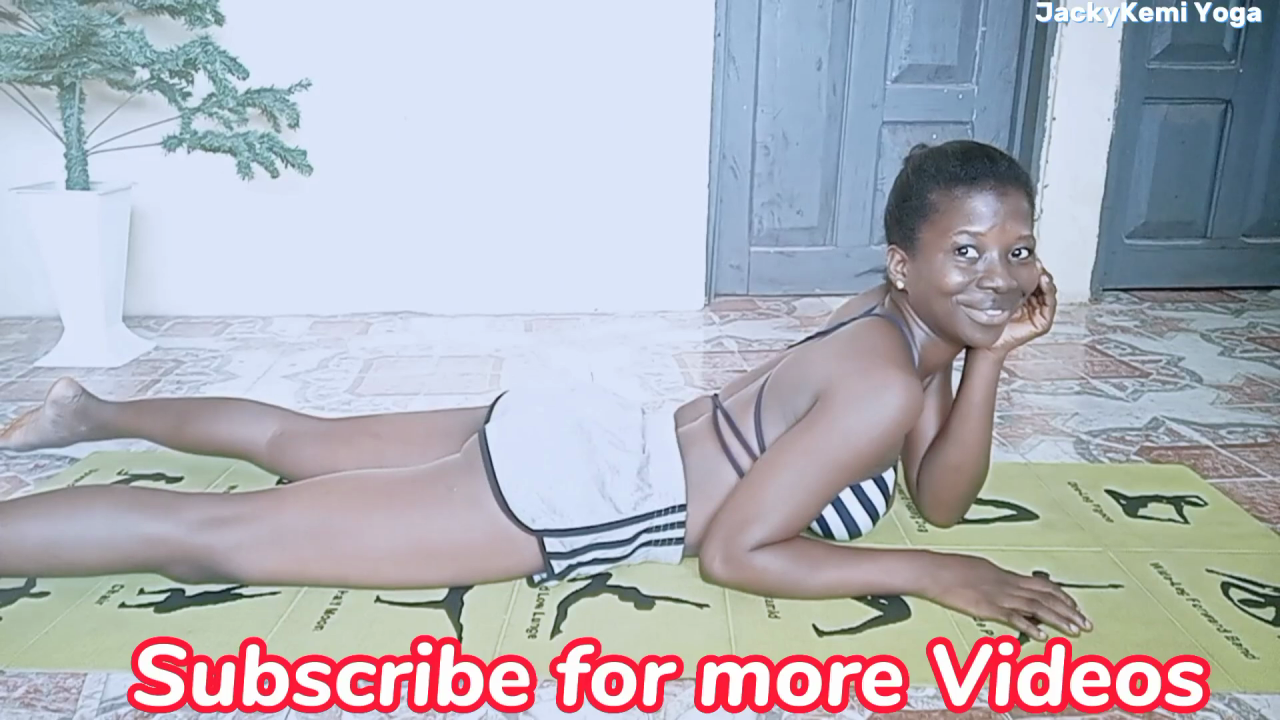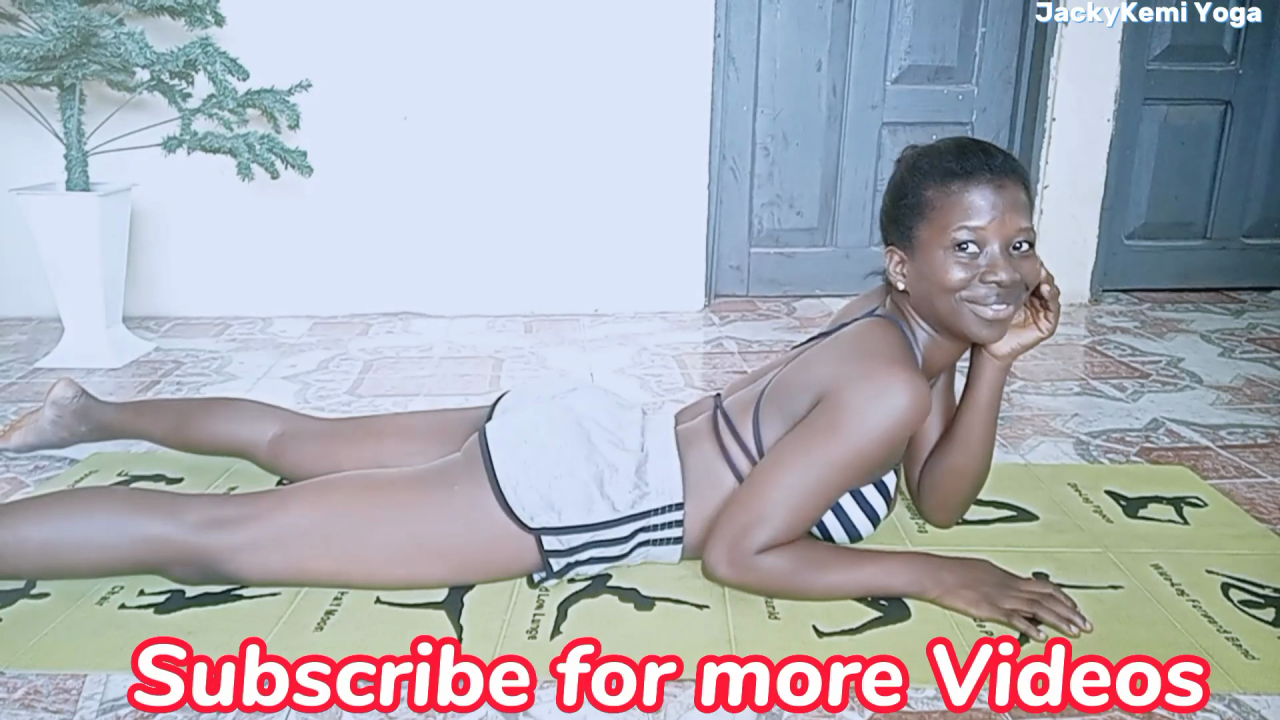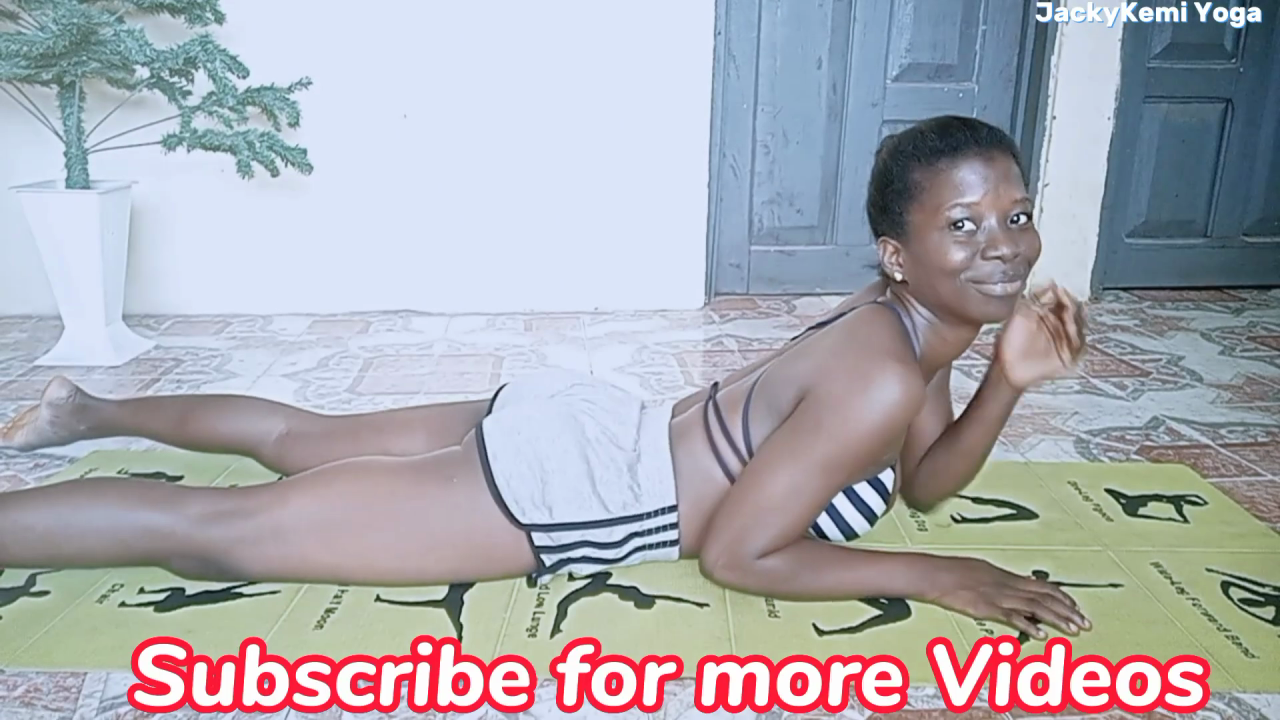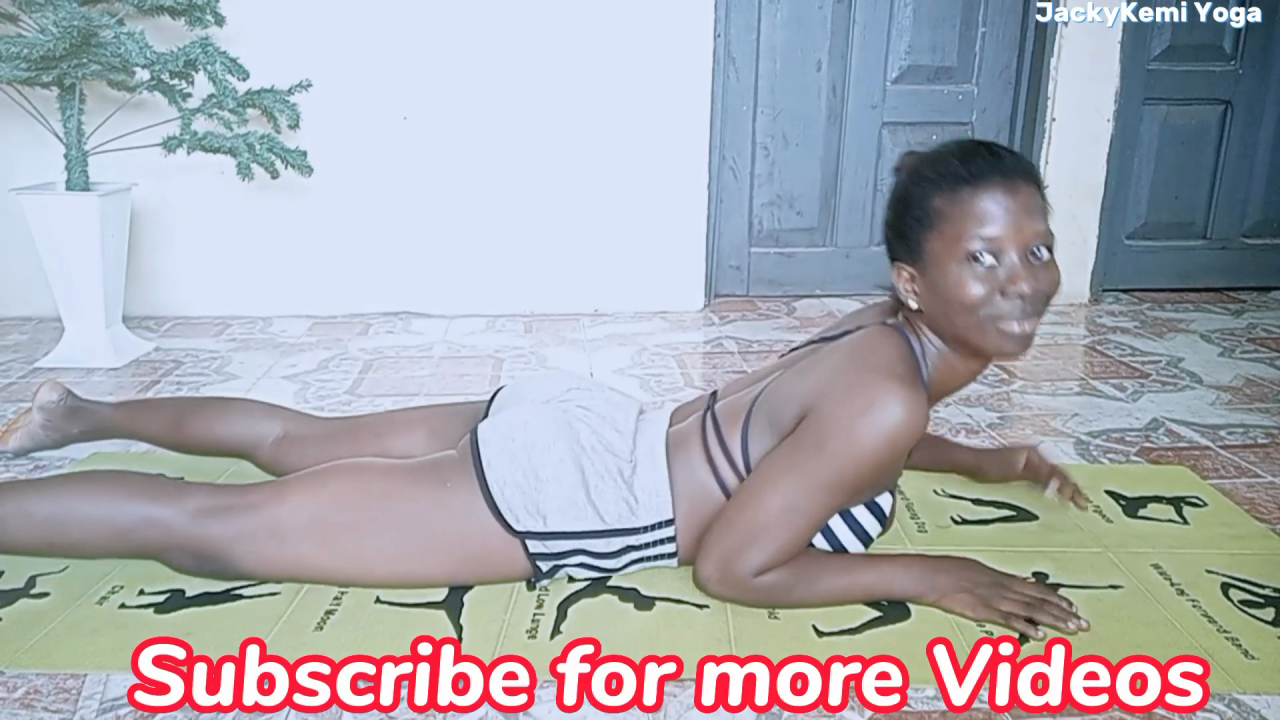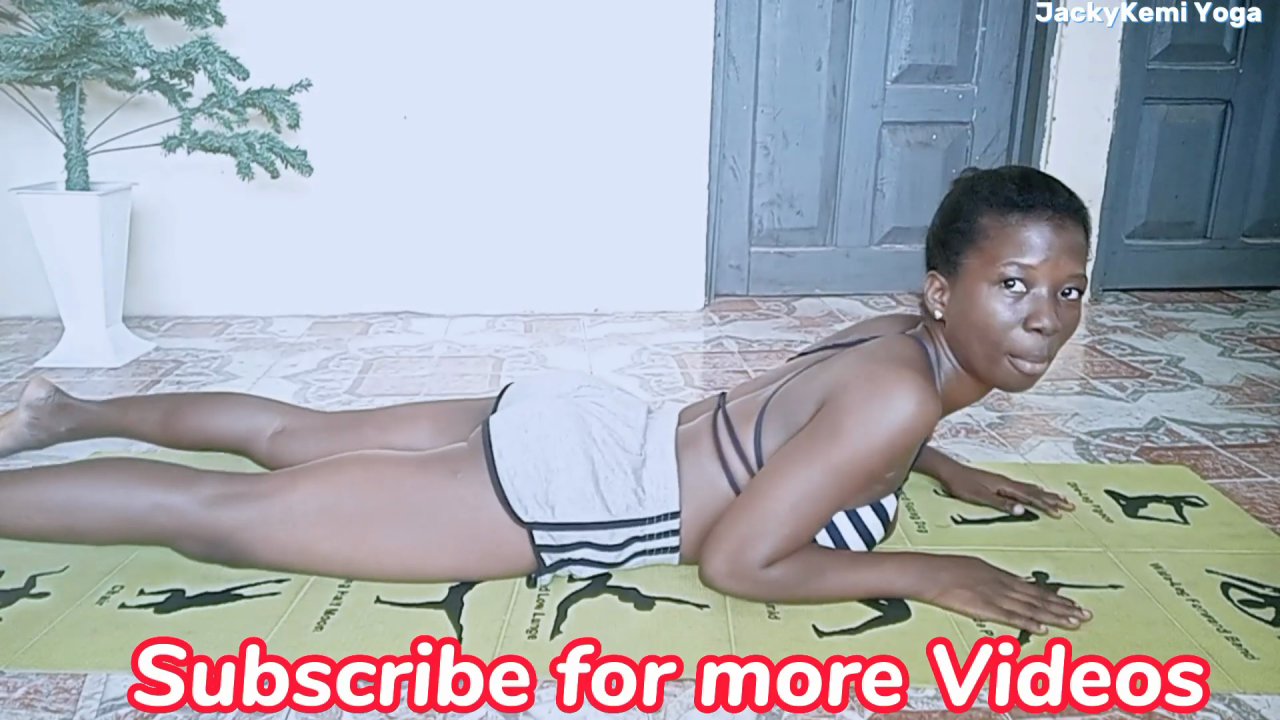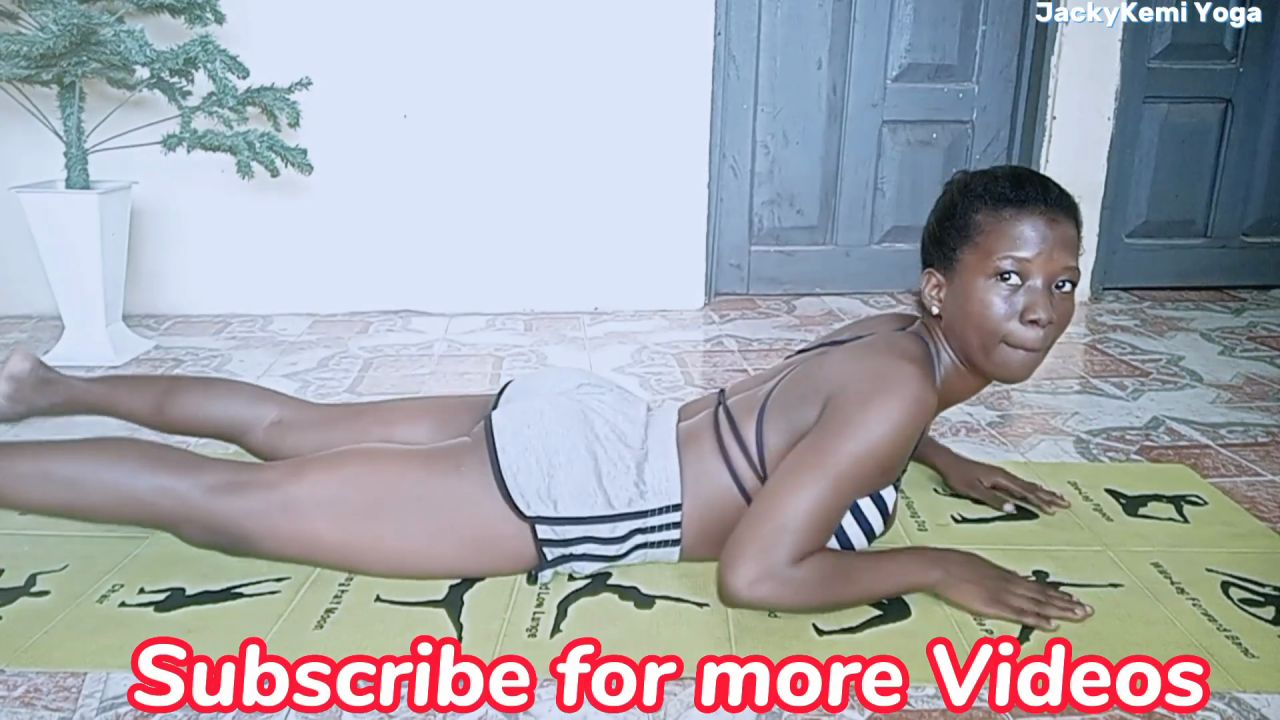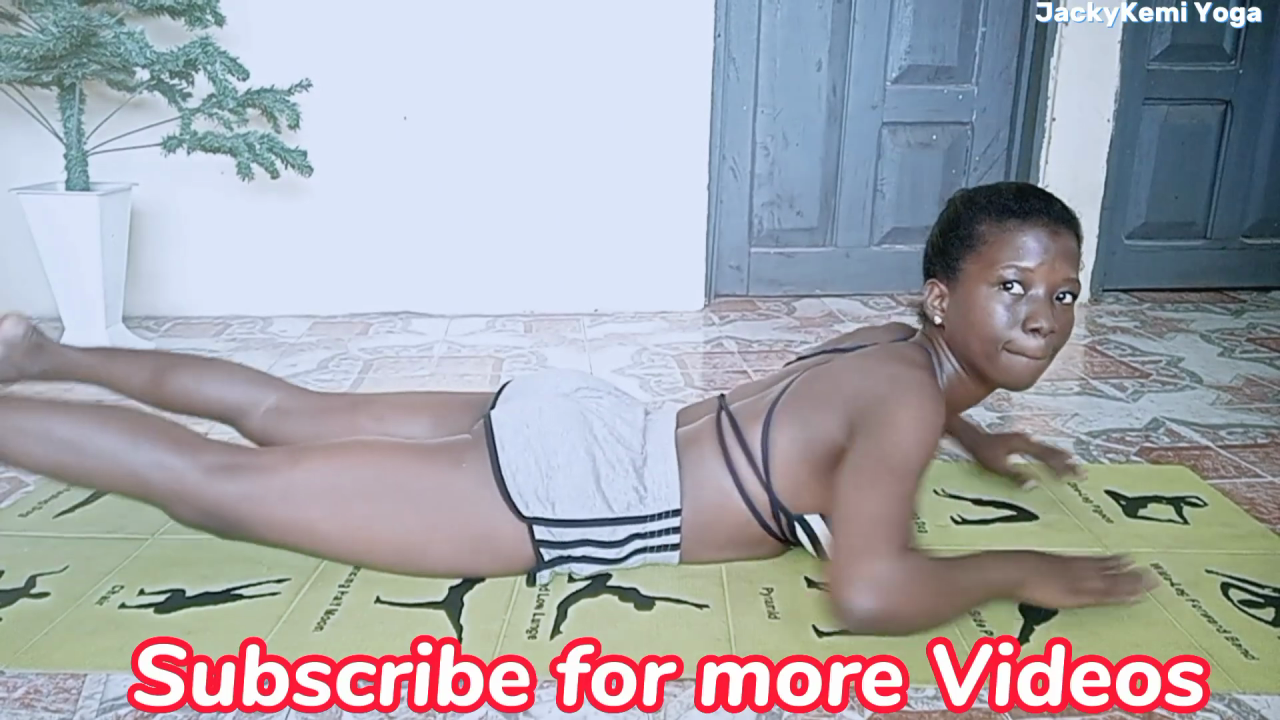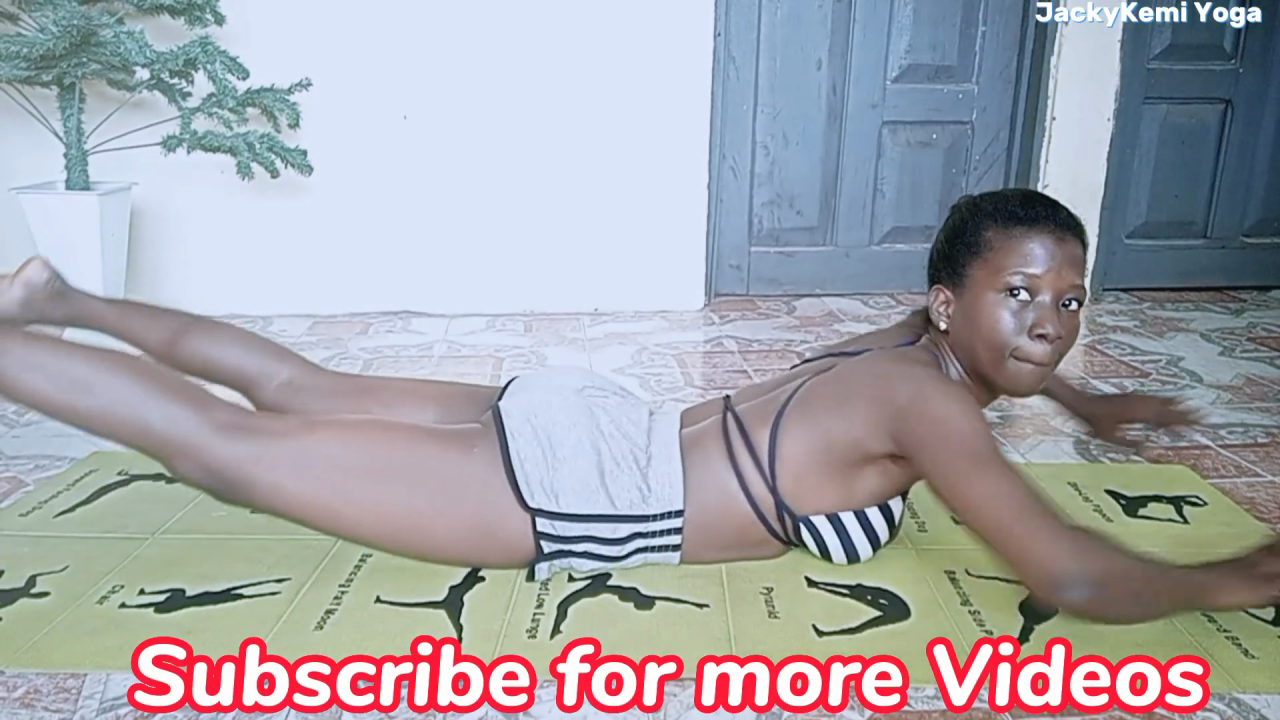
dt=0.2s
person 1, frame 1
left shoulder: (897, 317)
right shoulder: (885, 384)
left elbow: (940, 498)
right elbow: (734, 552)
left wrist: (992, 355)
right wrist: (933, 577)
left hip: (578, 438)
right hip: (564, 496)
left knee: (300, 445)
right knee: (216, 536)
left ankle: (91, 410)
person 1, frame 2
left shoulder: (903, 322)
right shoulder: (887, 385)
left elbow: (941, 500)
right elbow: (738, 555)
left wrist: (996, 364)
right wrist: (934, 580)
left hip: (574, 439)
right hip: (563, 496)
left knee: (301, 447)
right knee: (216, 538)
left ankle: (94, 413)
person 1, frame 3
left shoulder: (908, 315)
right shoulder: (880, 380)
left elbow: (925, 481)
right elbow: (740, 556)
left wrist: (1010, 381)
right wrist: (934, 576)
left hip: (576, 432)
right hip: (558, 494)
left knee: (301, 441)
right knee: (211, 532)
left ankle: (94, 412)
person 1, frame 4
left shoulder: (903, 330)
right shoulder: (885, 400)
right elbow: (732, 569)
left wrist: (977, 461)
right wrist: (932, 577)
left hip: (571, 432)
right hip: (554, 502)
left knee: (298, 442)
right knee: (210, 528)
person 1, frame 5
left shoulder: (911, 342)
right shoulder: (903, 397)
right elbow: (735, 562)
left wrist: (943, 469)
right wrist: (930, 573)
left hip: (579, 431)
right hip: (562, 499)
left knee: (293, 437)
right knee: (219, 516)
person 1, frame 6
left shoulder: (901, 339)
right shoulder: (900, 388)
right elbow: (756, 574)
left wrist: (938, 460)
right wrist: (939, 567)
left hip: (579, 426)
right hip: (565, 494)
left knee: (291, 429)
right knee: (223, 504)
person 1, frame 7
left shoulder: (907, 346)
right shoulder: (909, 396)
right elbow: (865, 596)
left wrist: (968, 436)
right wrist: (1024, 570)
left hip: (573, 433)
right hip: (565, 494)
left knee: (290, 415)
right knee: (221, 483)
person 1, frame 8
left shoulder: (924, 346)
right shoulder: (932, 404)
right elbow: (1074, 578)
left hip: (577, 434)
right hip: (571, 490)
left knee: (301, 392)
right knee: (234, 452)
